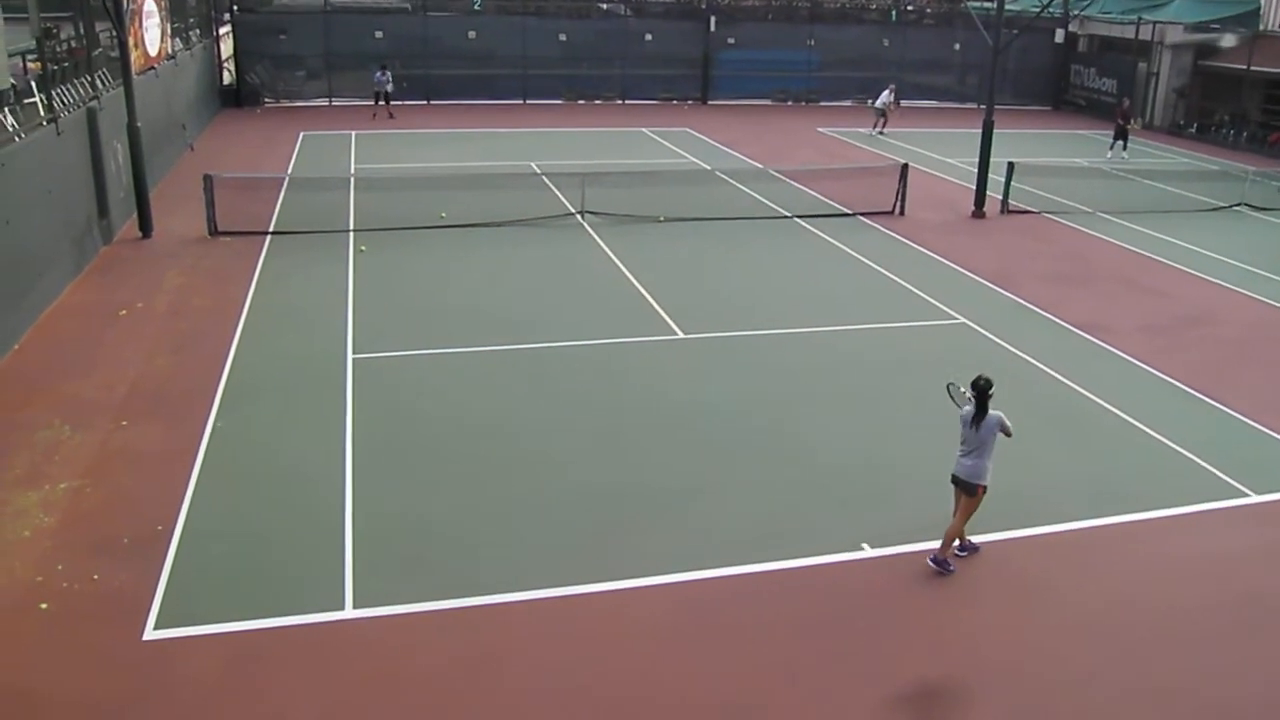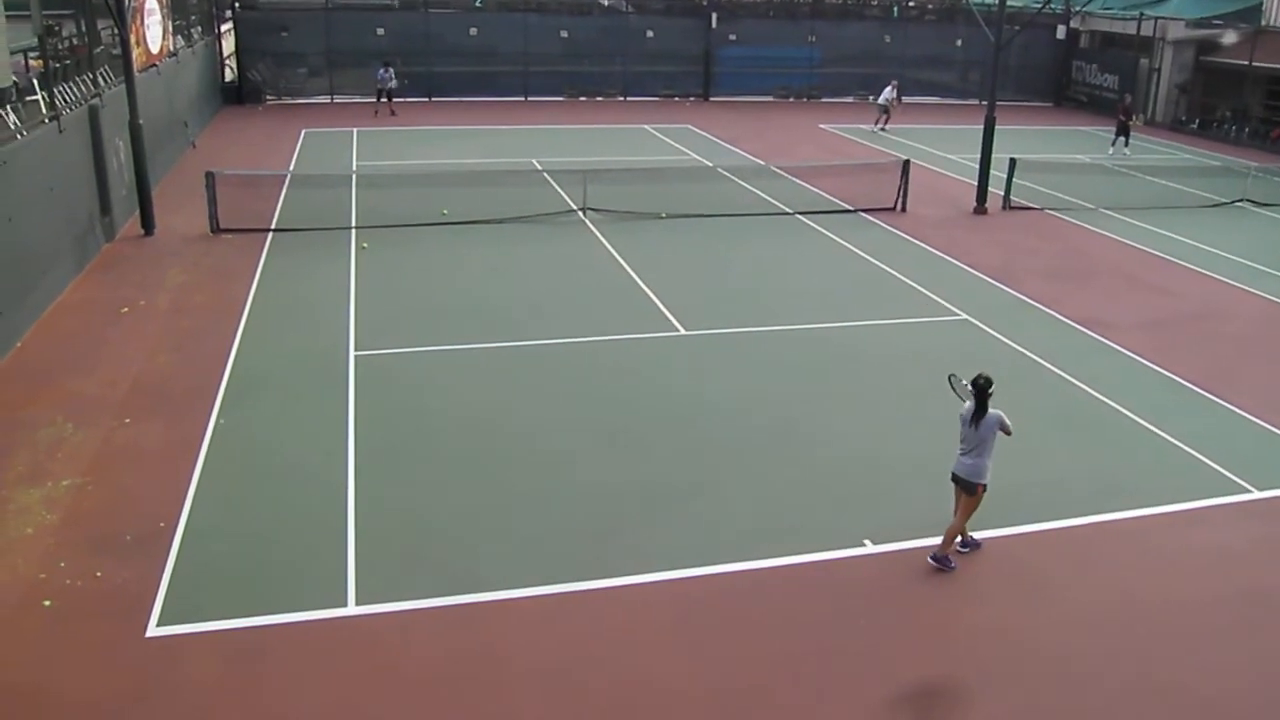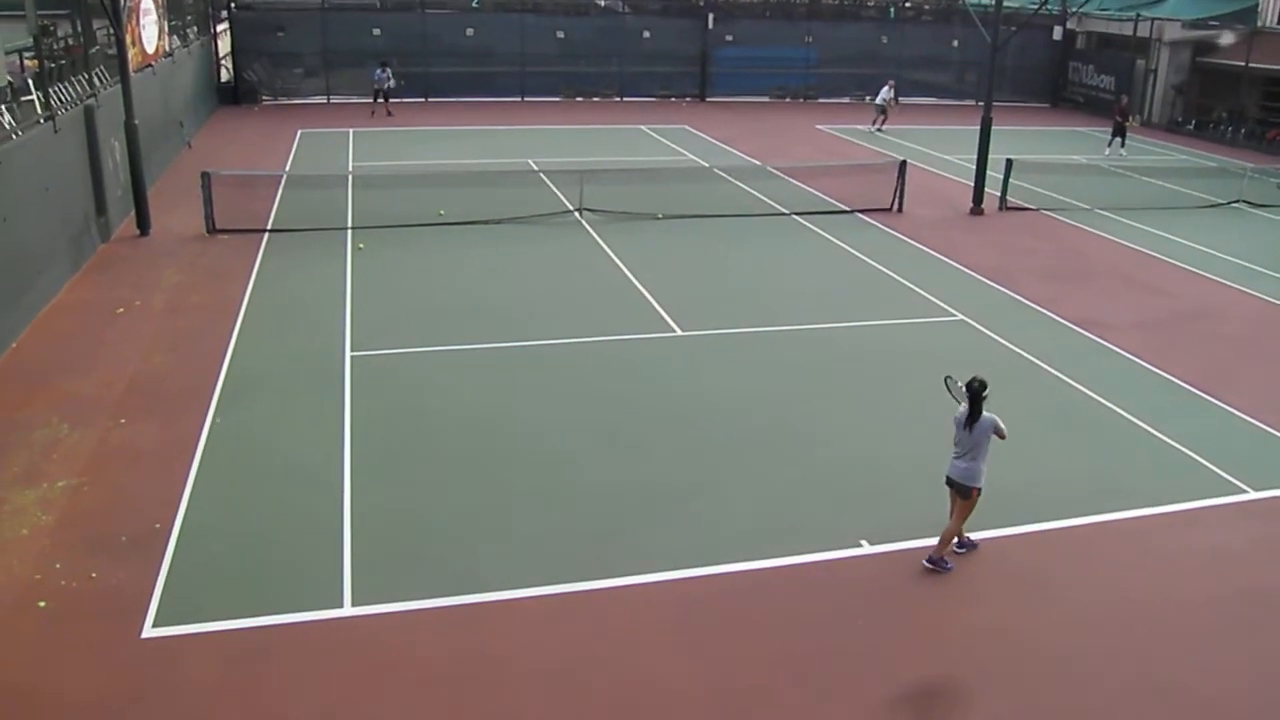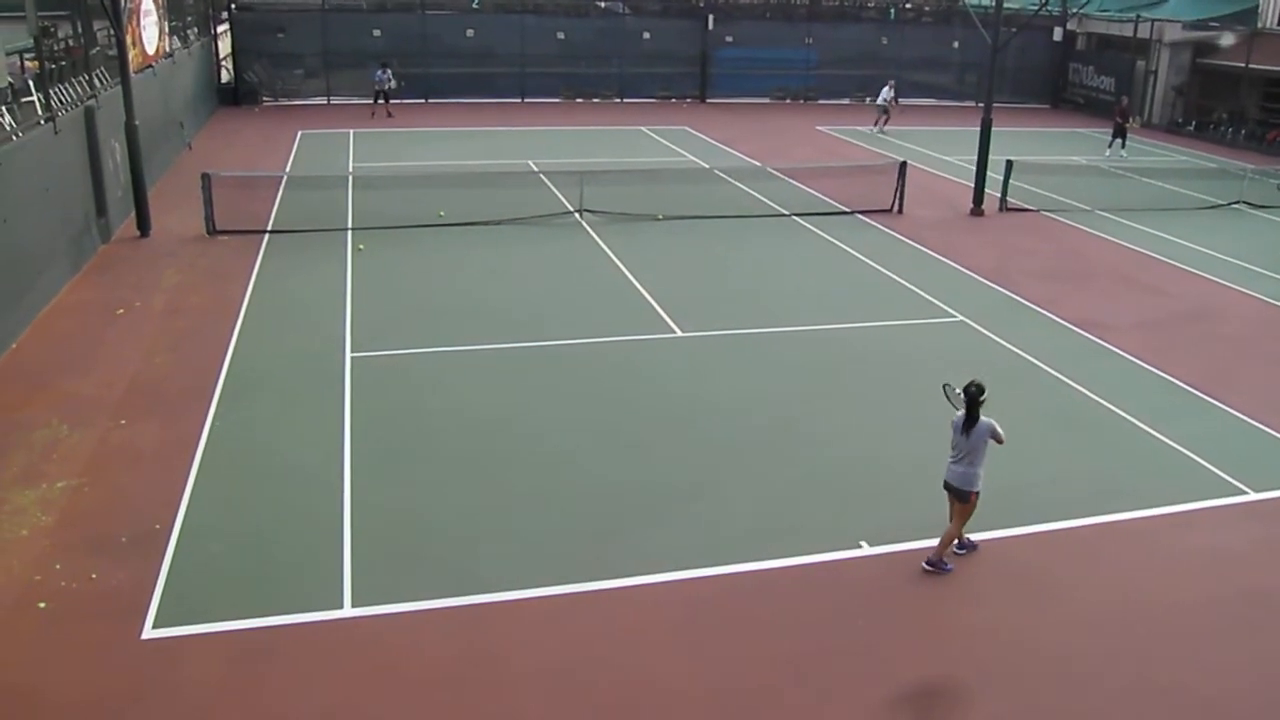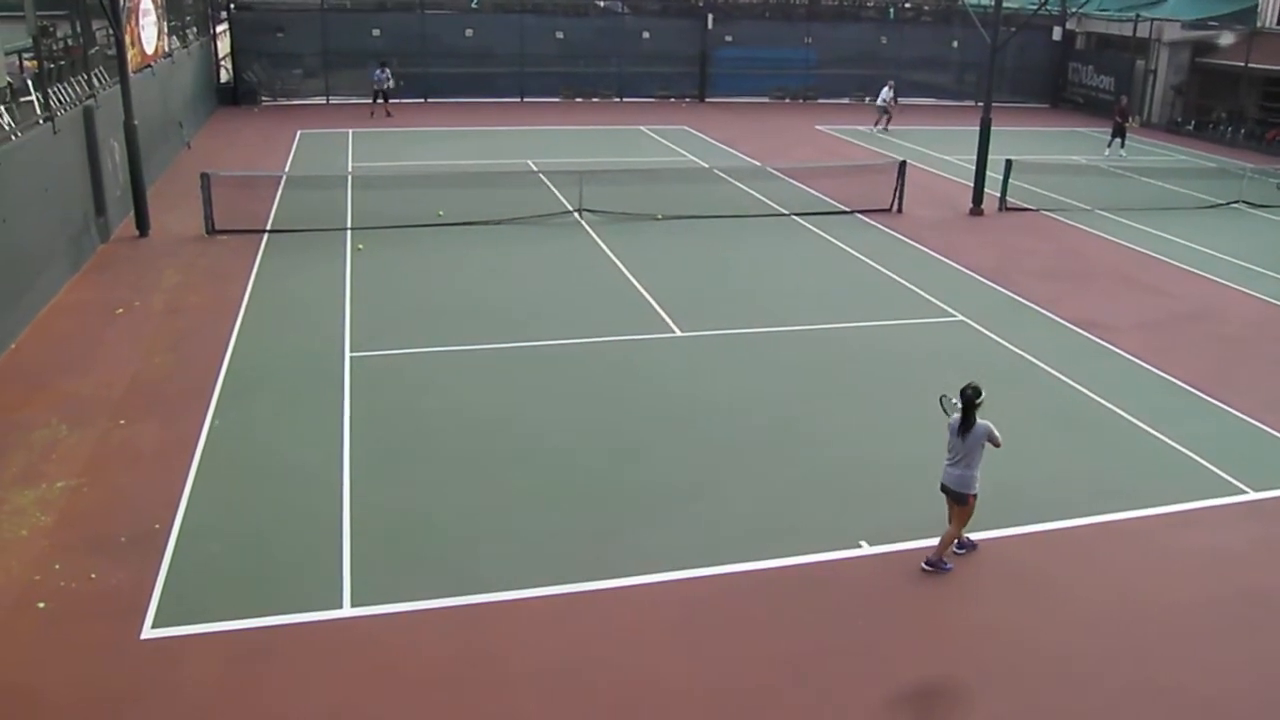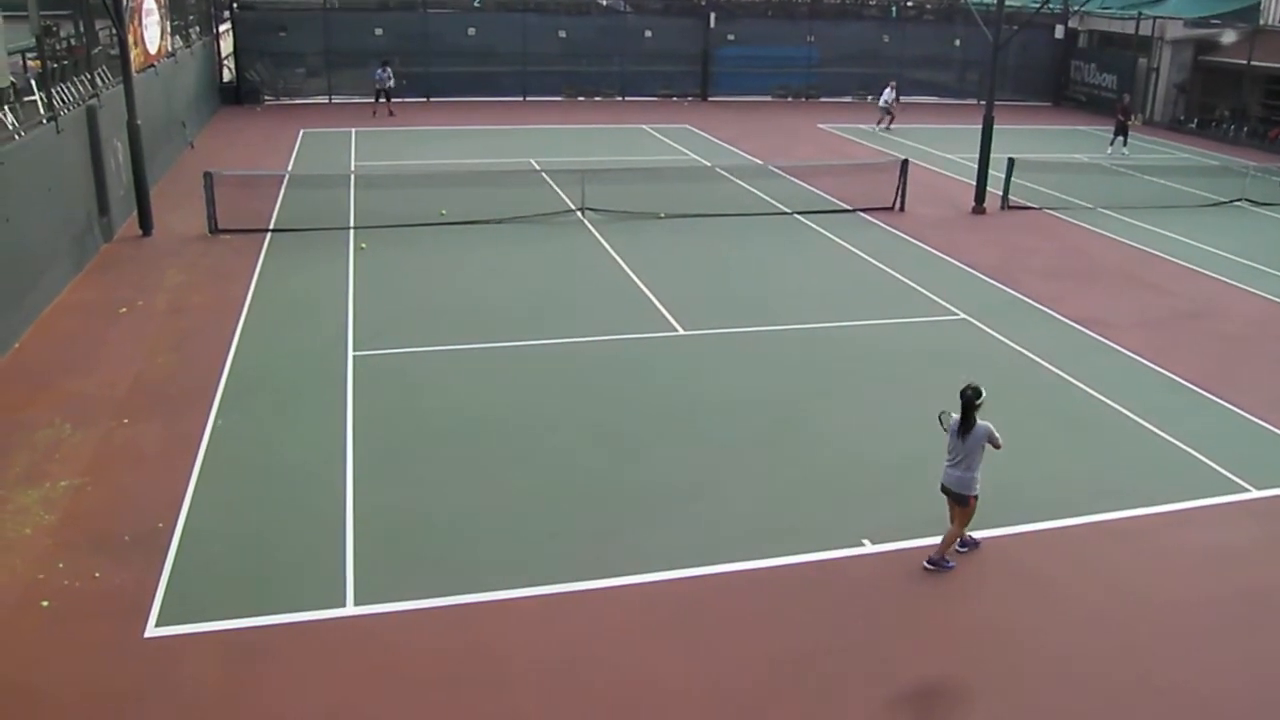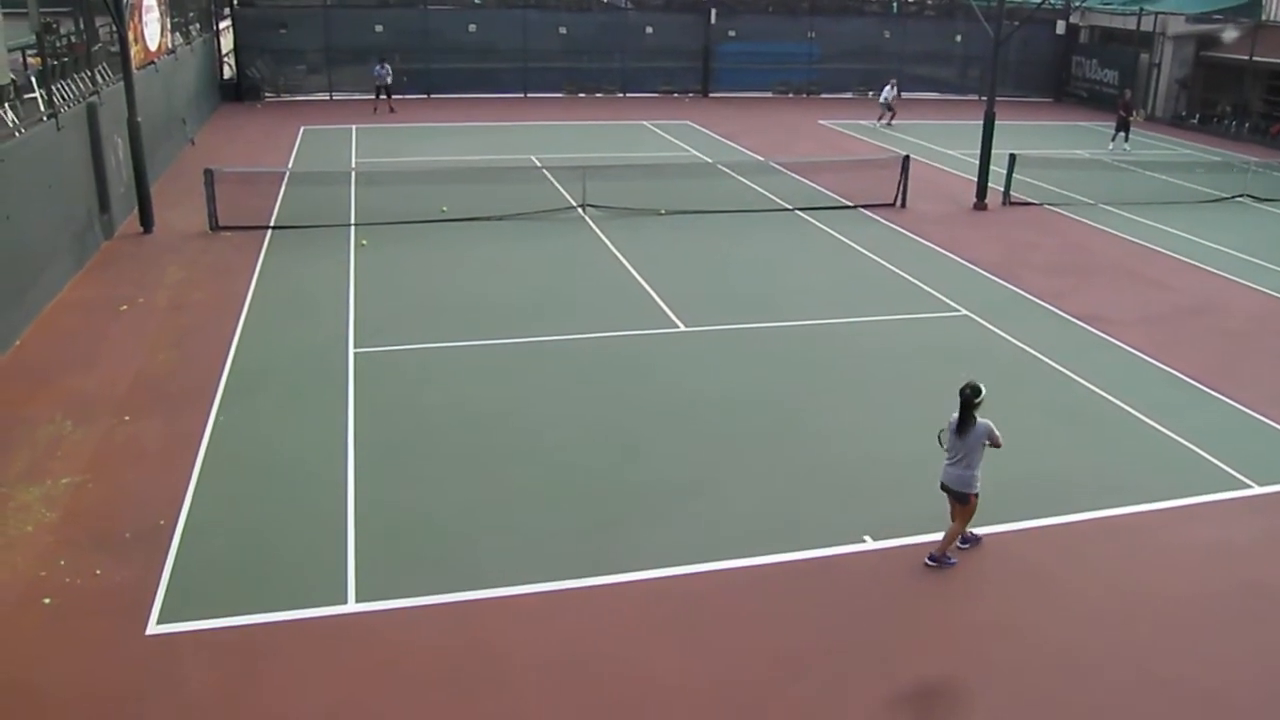
dt=0.1s
person 1, frame 1
left shoulder: (965, 413)
right shoulder: (996, 418)
right elbow: (1009, 433)
left hip: (959, 471)
right hip: (976, 477)
left knee: (959, 513)
right knee: (961, 518)
left ankle: (963, 544)
right ankle: (939, 556)
person 1, frame 2
left shoulder: (965, 411)
right shoulder: (996, 416)
right elbow: (1009, 432)
left hip: (959, 469)
right hip: (976, 475)
left knee: (960, 510)
right knee: (961, 516)
left ankle: (965, 540)
right ankle: (939, 553)
person 1, frame 3
left shoulder: (960, 415)
right shoulder: (990, 420)
right elbow: (1003, 436)
left hip: (953, 472)
right hip: (971, 479)
left knee: (956, 513)
right knee: (958, 519)
left ankle: (962, 541)
right ankle: (935, 556)
person 1, frame 4
left shoulder: (957, 419)
right shoulder: (987, 425)
right elbow: (1001, 440)
left hip: (951, 476)
right hip: (968, 483)
left knee: (955, 516)
right knee: (957, 523)
left ankle: (962, 542)
right ankle: (934, 558)
person 1, frame 5
left shoulder: (953, 421)
right shoulder: (984, 427)
right elbow: (998, 444)
left hip: (947, 479)
right hip: (965, 485)
left knee: (954, 518)
right knee: (958, 524)
left ankle: (961, 542)
right ankle: (933, 559)
person 1, frame 6
left shoulder: (954, 422)
right shoulder: (984, 428)
right elbow: (998, 445)
left hip: (948, 480)
right hip: (966, 486)
left knee: (956, 517)
right knee: (960, 524)
left ankle: (964, 540)
right ankle: (936, 557)
person 1, frame 7
left shoulder: (953, 421)
right shoulder: (985, 426)
right elbow: (998, 444)
right wrist: (988, 442)
left hip: (947, 478)
right hip: (966, 484)
left knee: (957, 514)
right knee: (962, 521)
left ankle: (965, 537)
right ankle: (937, 554)
